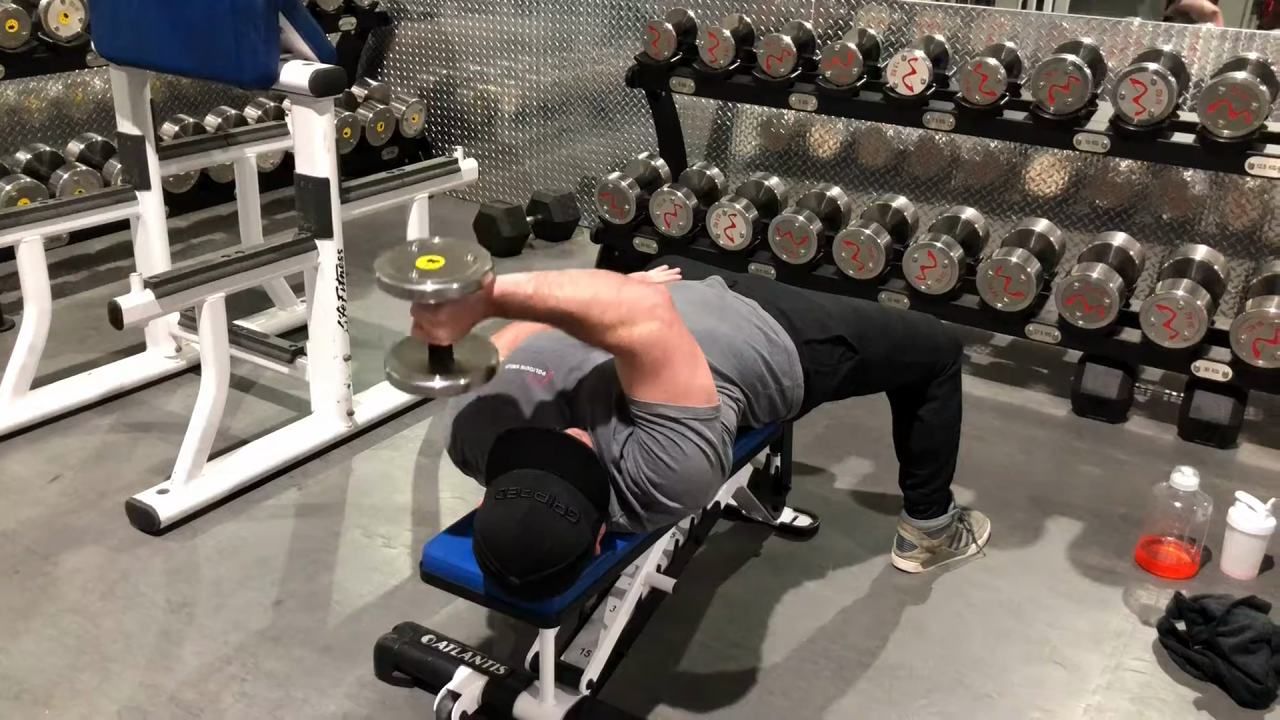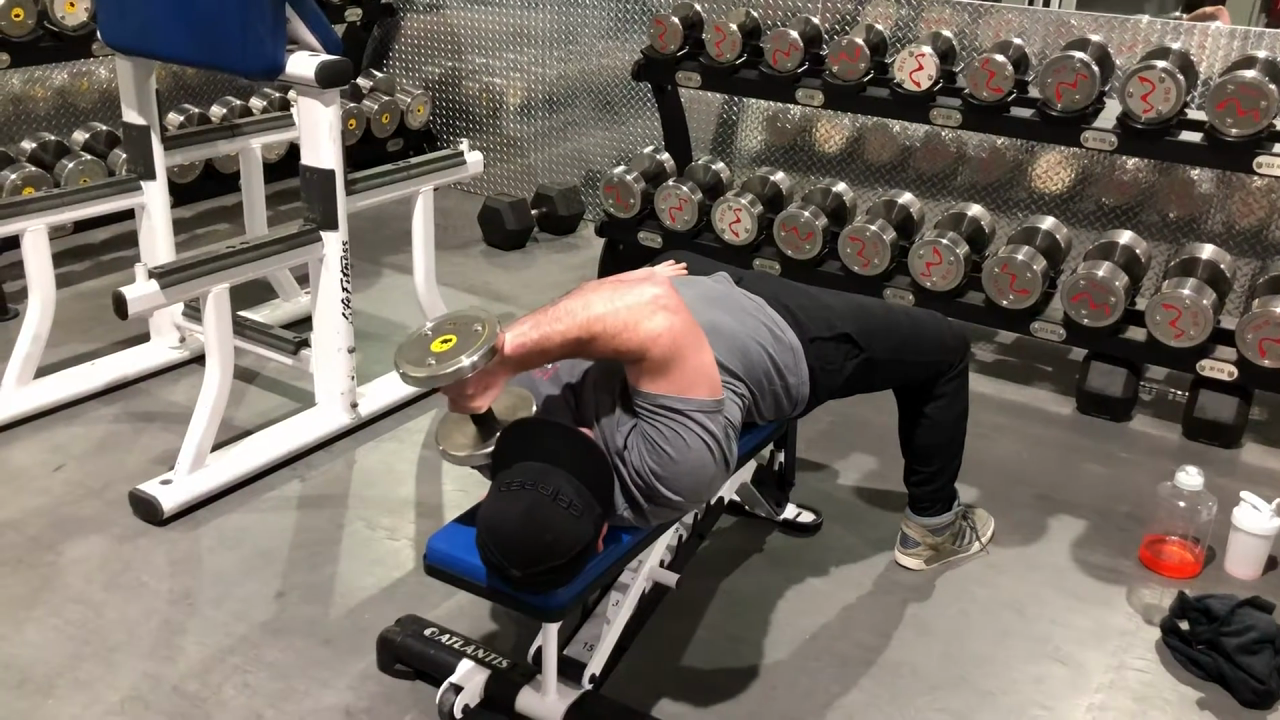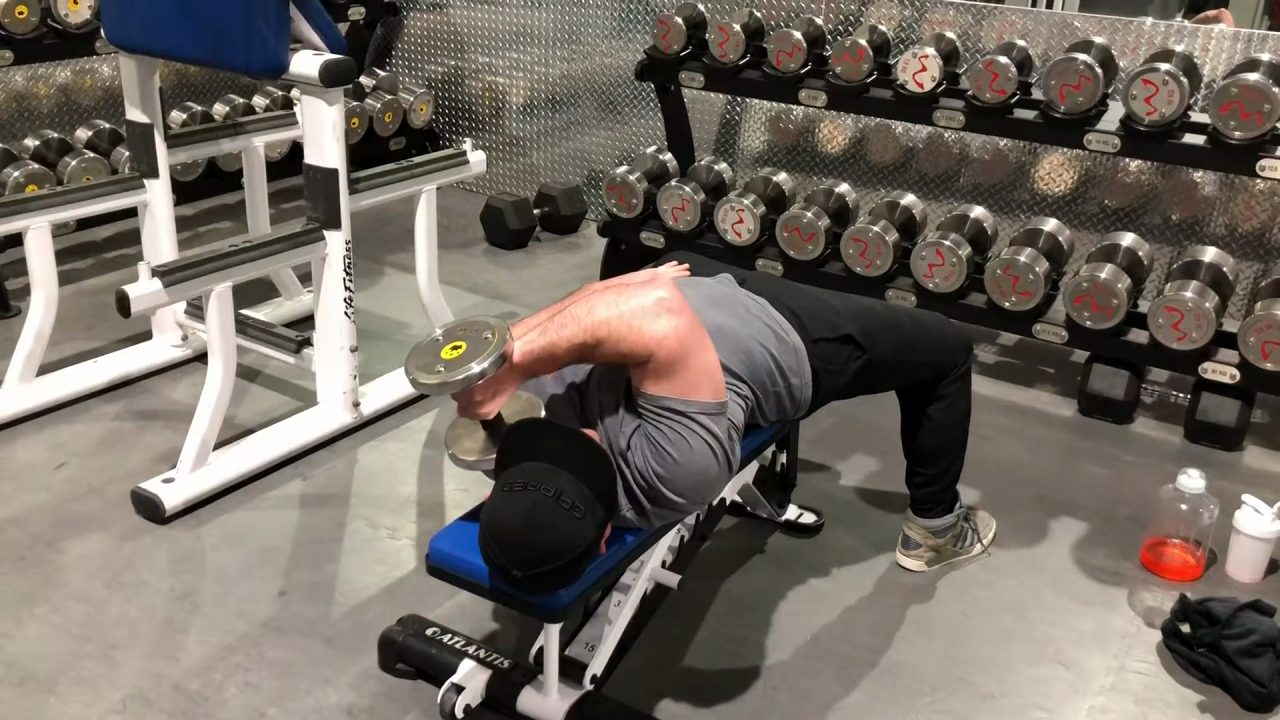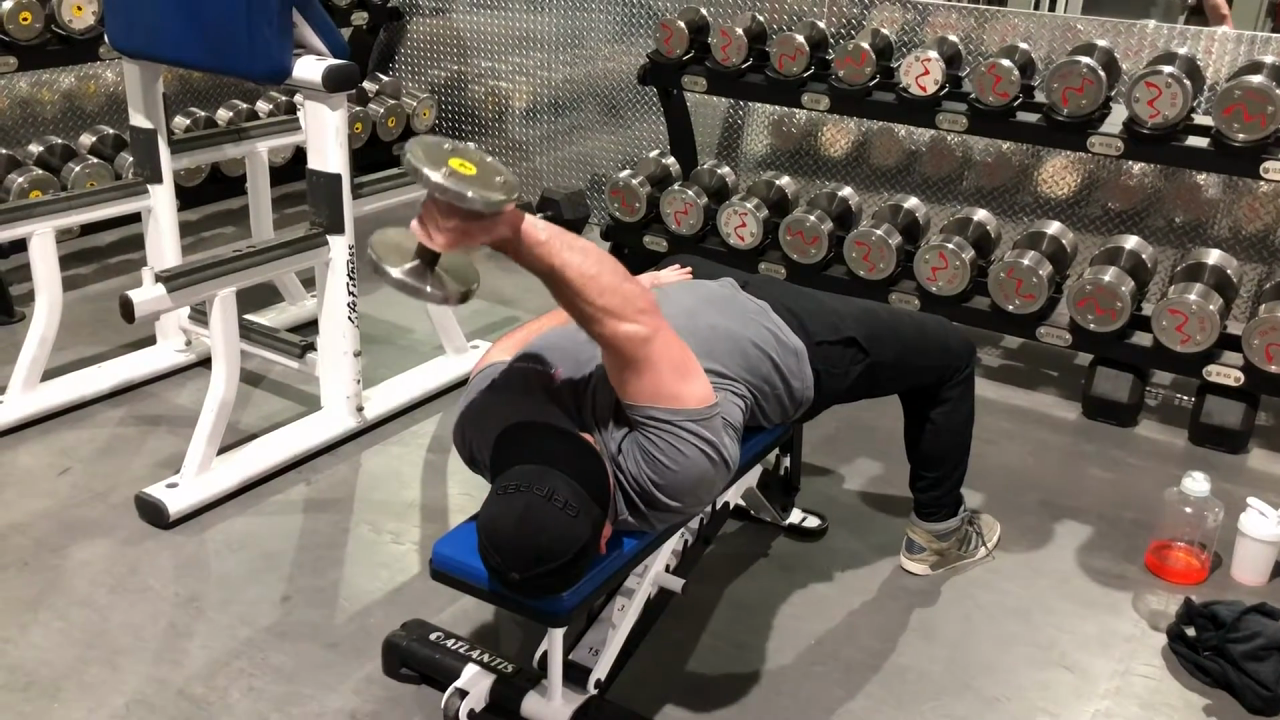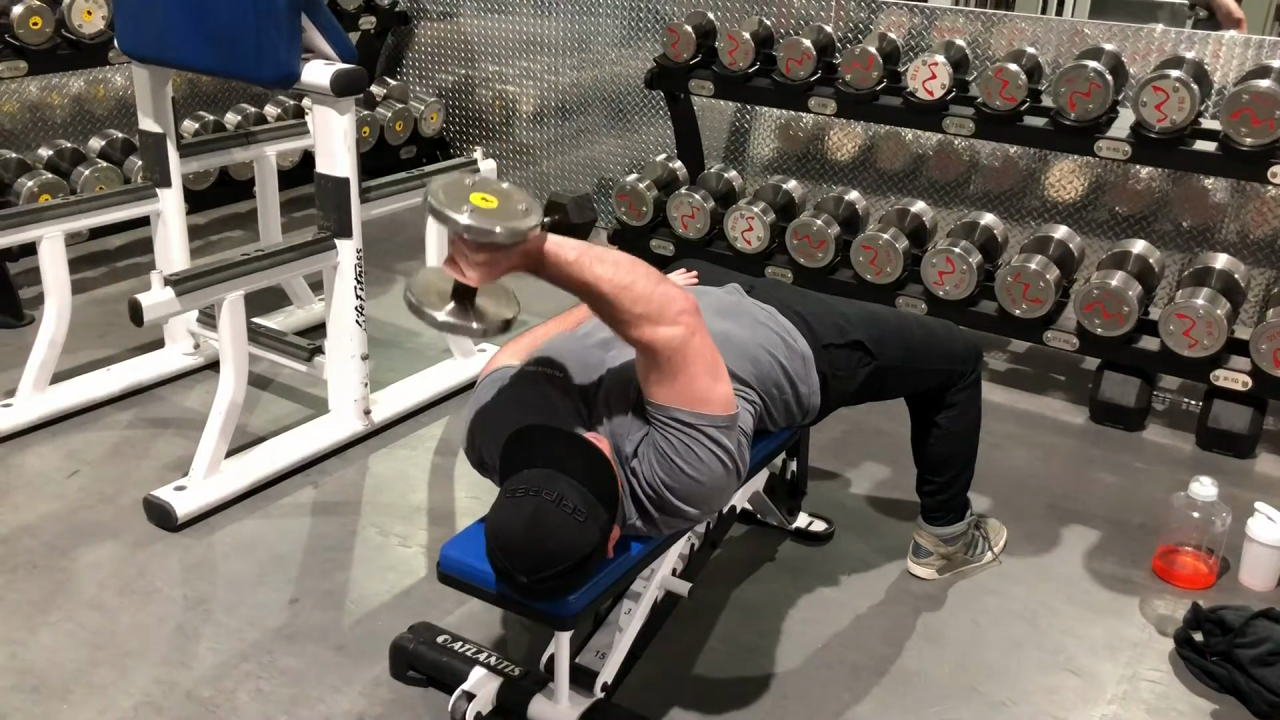
dt=1s
person 1, frame 1
left shoulder: (473, 428)
right shoulder: (669, 474)
left elbow: (500, 343)
right elbow: (645, 313)
right wrist: (482, 297)
right knee: (936, 350)
right ankle: (928, 528)
person 1, frame 2
right shoulder: (673, 470)
right elbow: (653, 310)
left wrist: (621, 280)
right wrist: (501, 361)
right knee: (943, 347)
right ankle: (932, 526)
person 1, frame 3
right shoulder: (677, 472)
right elbow: (660, 316)
left wrist: (622, 281)
right wrist: (511, 367)
right knee: (947, 349)
right ankle: (934, 527)
person 1, frame 4
left shoulder: (479, 426)
right shoulder: (671, 474)
left elbow: (504, 349)
right elbow: (632, 323)
left wrist: (634, 287)
right wrist: (499, 228)
right knee: (948, 354)
right ankle: (937, 532)
person 1, frame 5
left shoulder: (489, 427)
right shoulder: (680, 480)
left elbow: (510, 354)
right elbow: (670, 324)
left wrist: (604, 300)
right wrist: (526, 251)
right knee: (956, 357)
right ankle: (944, 537)
